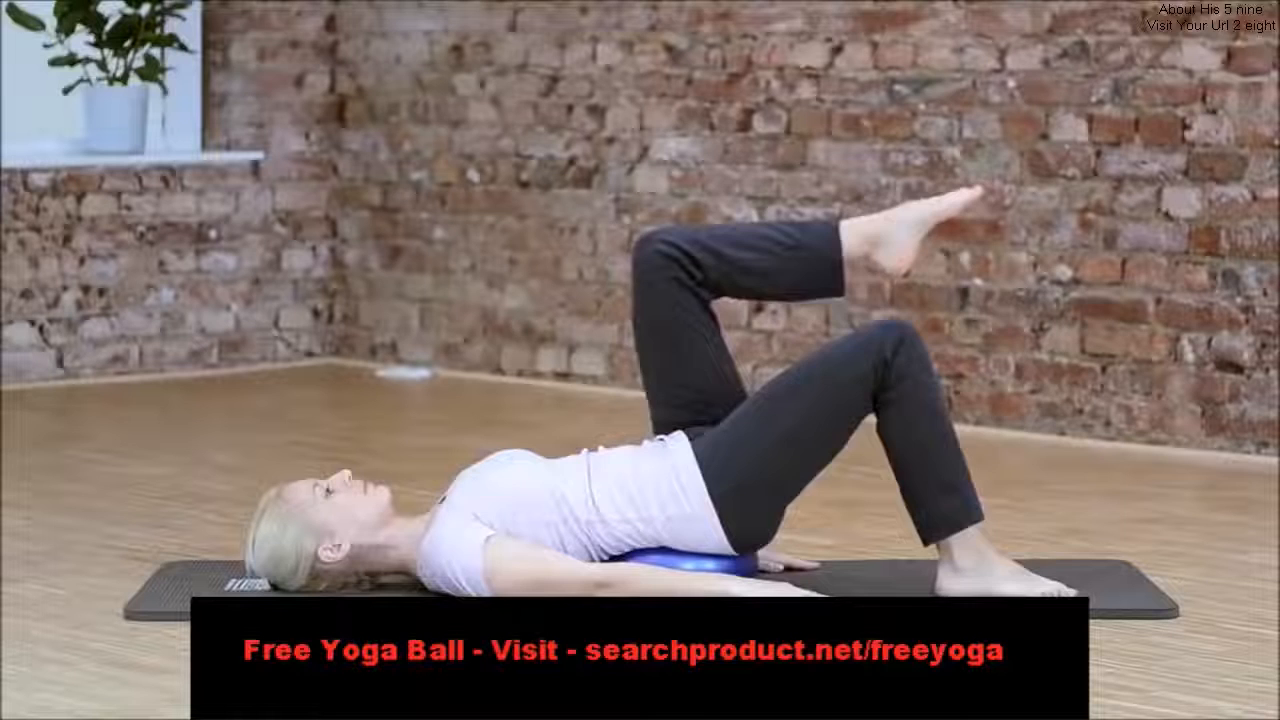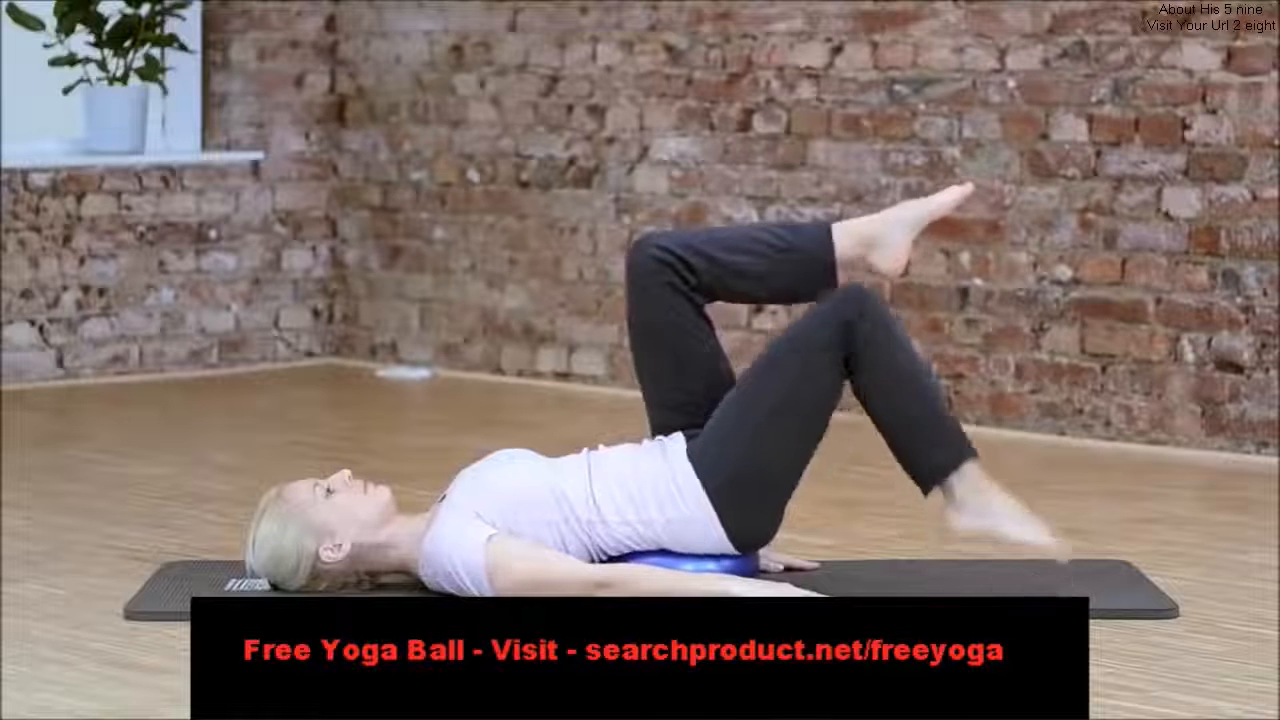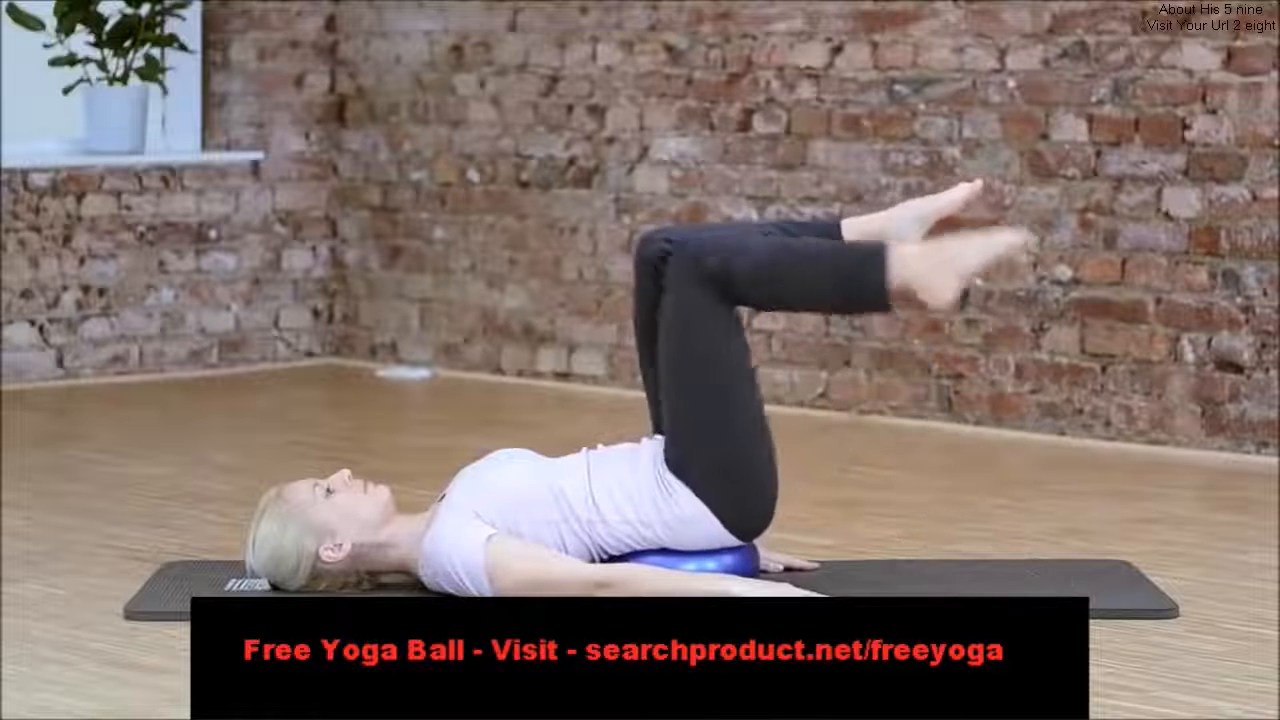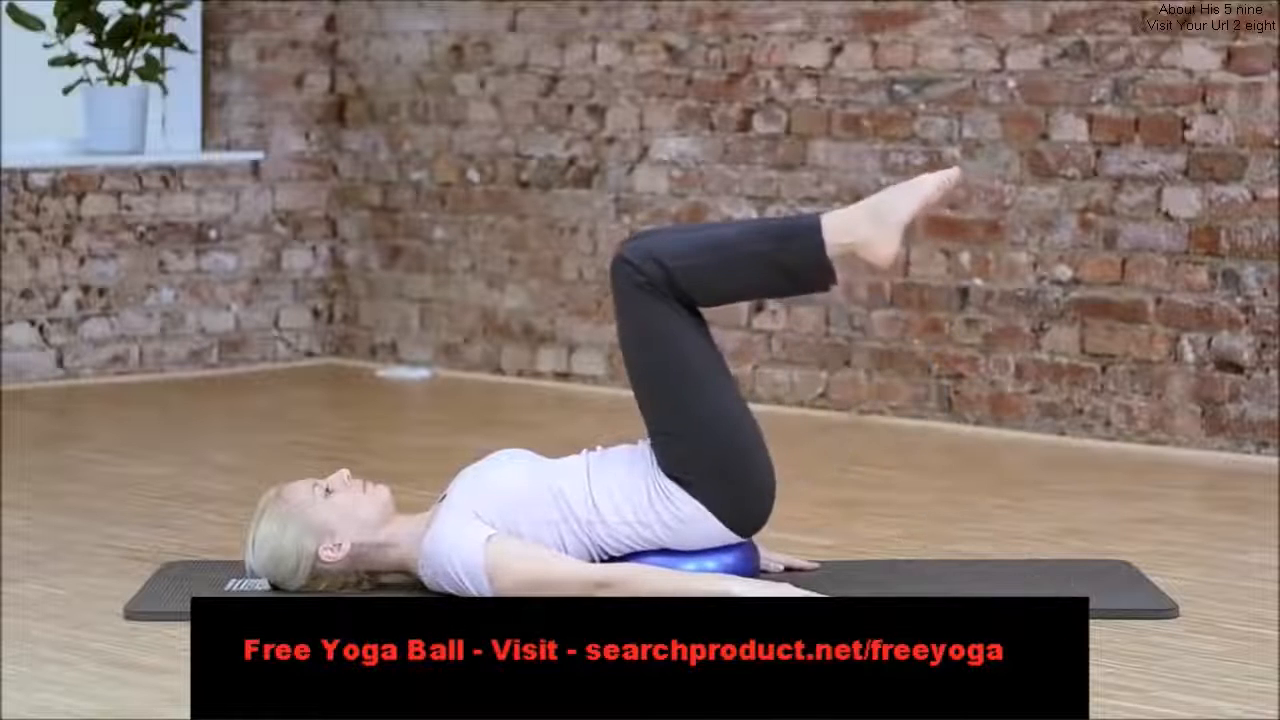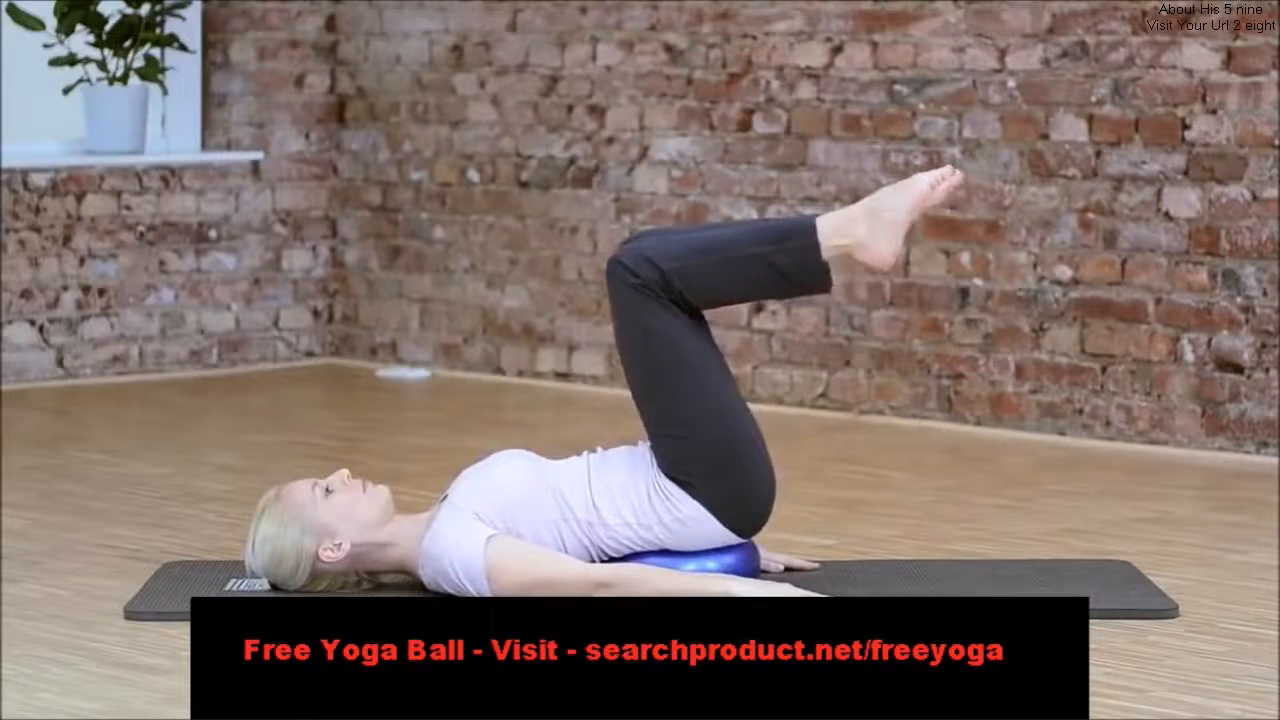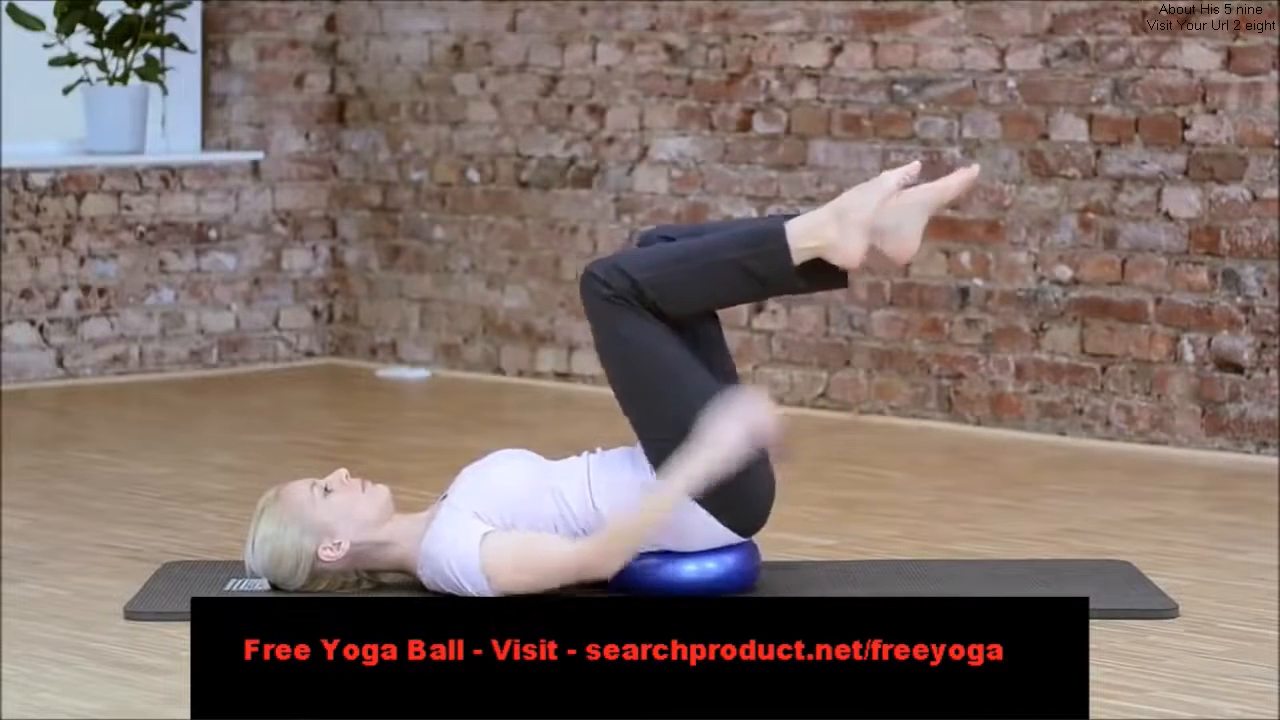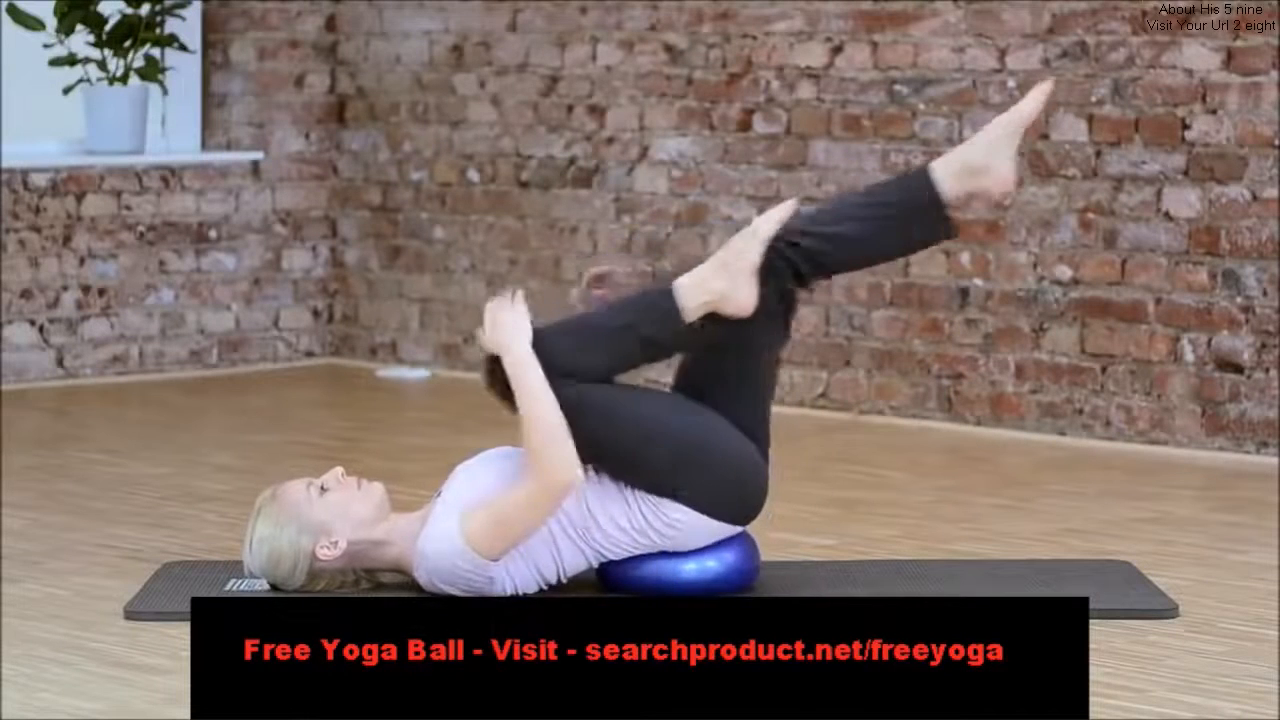
dt=0.5s
person 1, frame 1
left shoulder: (452, 515)
right shoulder: (448, 555)
right elbow: (598, 581)
right wrist: (747, 592)
left hip: (688, 461)
right hip: (717, 489)
left knee: (663, 255)
right knee: (888, 349)
left ankle: (869, 239)
right ankle: (965, 559)
person 1, frame 2
left shoulder: (451, 518)
right shoulder: (449, 554)
right elbow: (600, 583)
right wrist: (750, 590)
left hip: (683, 460)
right hip: (715, 491)
left knee: (658, 260)
right knee: (851, 315)
left ankle: (862, 239)
right ankle: (968, 493)
person 1, frame 3
left shoulder: (453, 513)
right shoulder: (448, 551)
right elbow: (598, 583)
right wrist: (745, 591)
left hip: (686, 486)
right hip: (710, 495)
left knee: (666, 255)
right knee: (693, 263)
left ankle: (882, 239)
right ankle: (909, 269)
person 1, frame 4
left shoulder: (450, 516)
right shoulder: (446, 553)
right elbow: (597, 582)
right wrist: (746, 590)
left hip: (691, 491)
right hip: (713, 492)
left knee: (648, 266)
right knee: (642, 270)
left ankle: (849, 231)
right ankle: (849, 231)
person 1, frame 5
left shoulder: (449, 519)
right shoulder: (447, 554)
right elbow: (598, 583)
right wrist: (743, 590)
left hip: (697, 497)
right hip: (712, 494)
left knee: (648, 260)
right knee: (638, 273)
left ankle: (847, 235)
right ankle: (847, 231)
person 1, frame 6
left shoulder: (446, 520)
right shoulder: (449, 554)
right elbow: (595, 557)
right wrist: (702, 460)
left hip: (695, 479)
right hip: (712, 496)
left knee: (661, 256)
right knee: (614, 284)
left ankle: (835, 238)
right ankle: (818, 235)
person 1, frame 7
left shoulder: (439, 521)
right shoulder: (449, 553)
right elbow: (558, 476)
left wrist: (560, 346)
right wrist: (516, 349)
left hip: (697, 468)
right hip: (712, 485)
left knee: (781, 251)
right knee: (522, 353)
left ankle: (959, 175)
right ankle: (704, 293)
